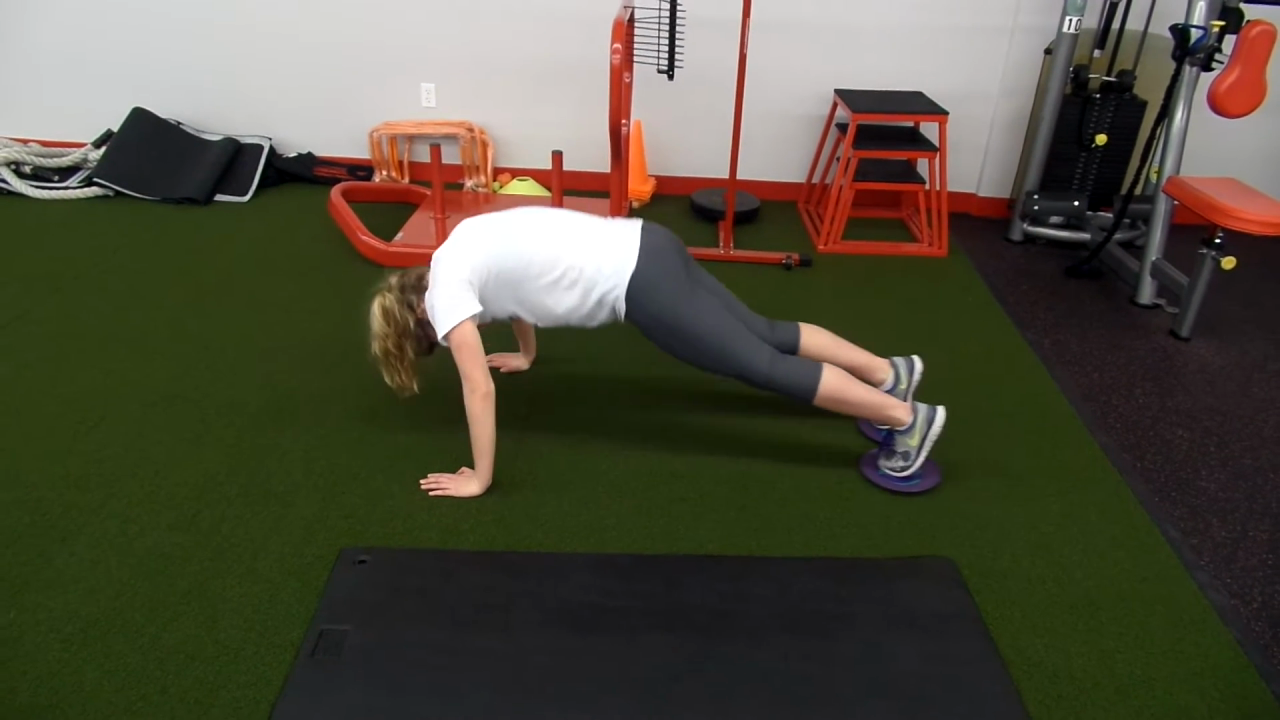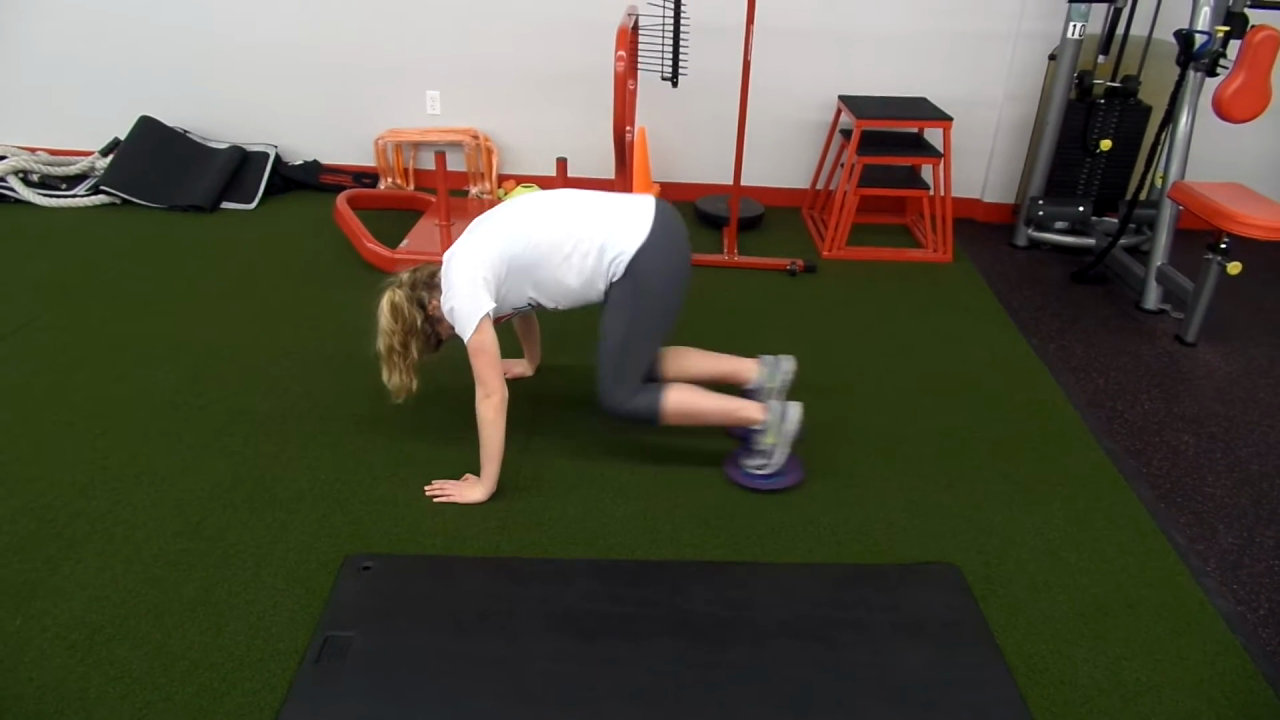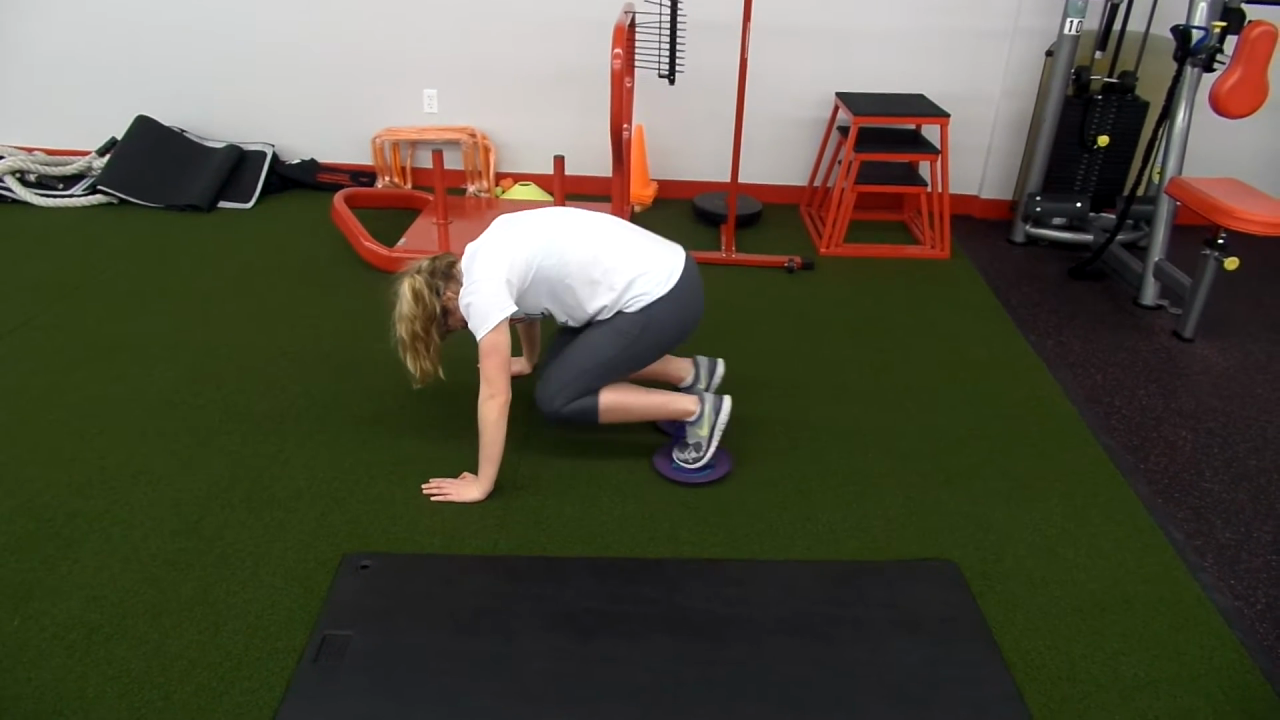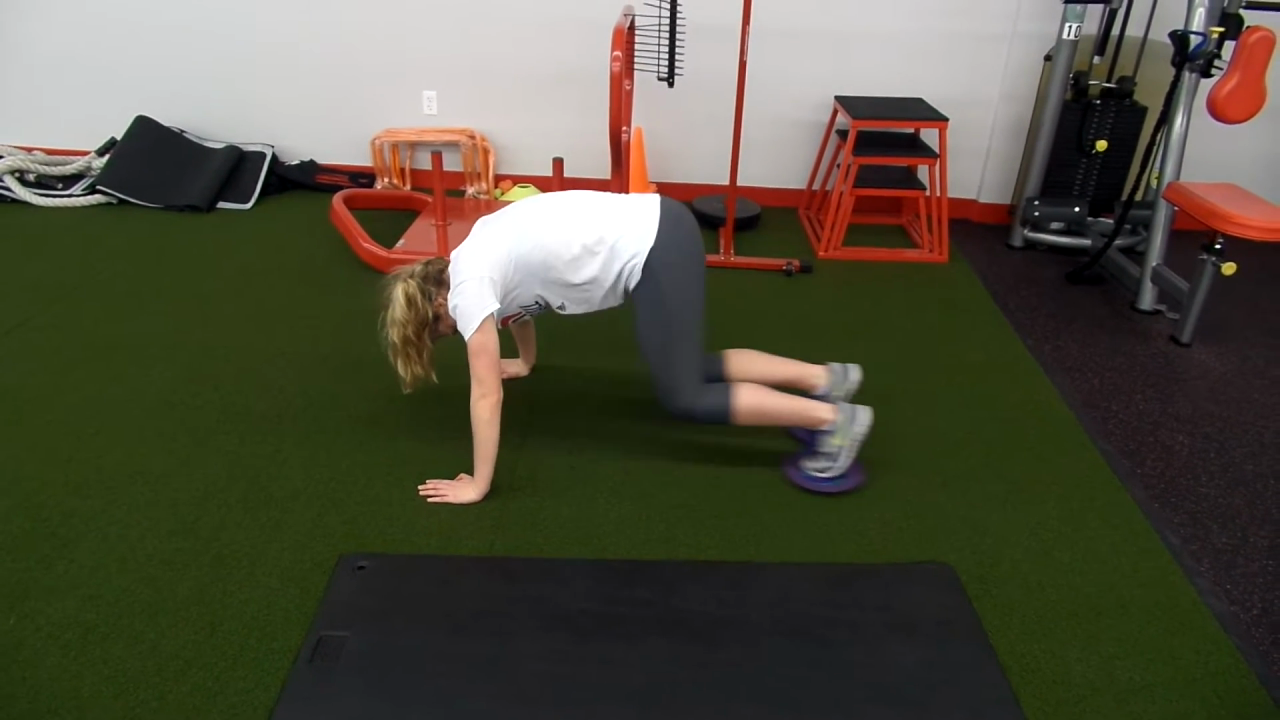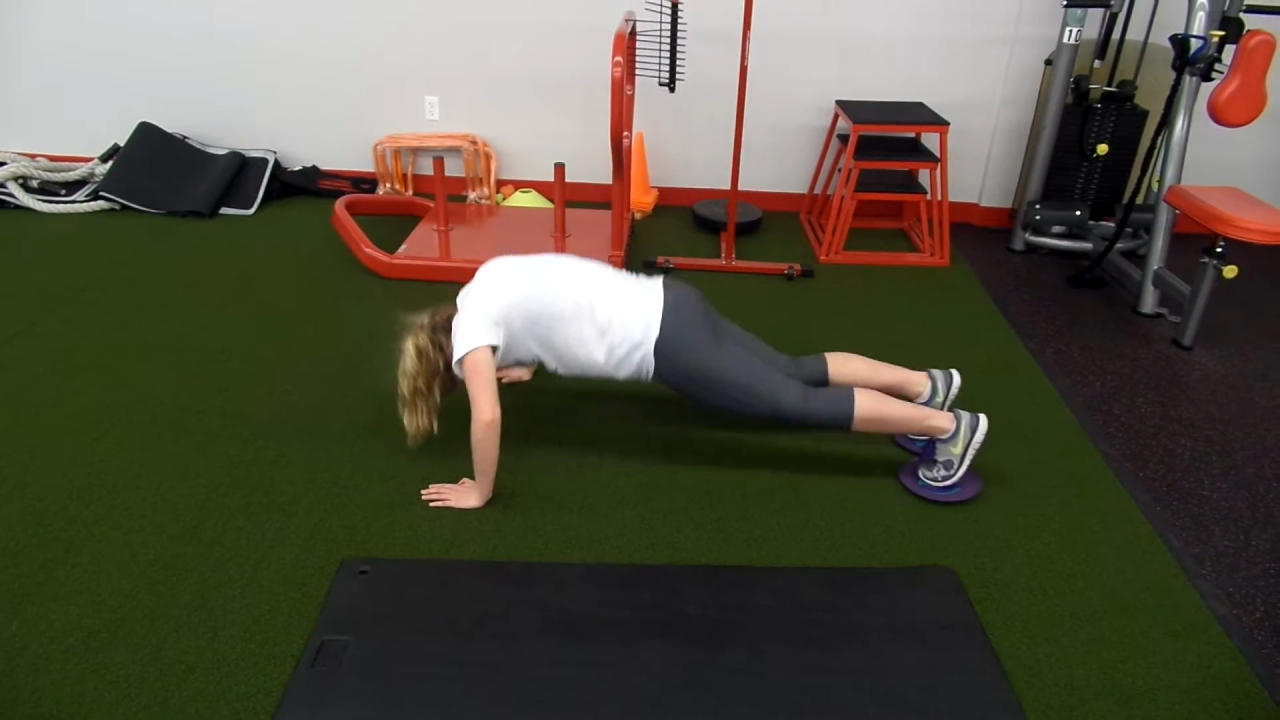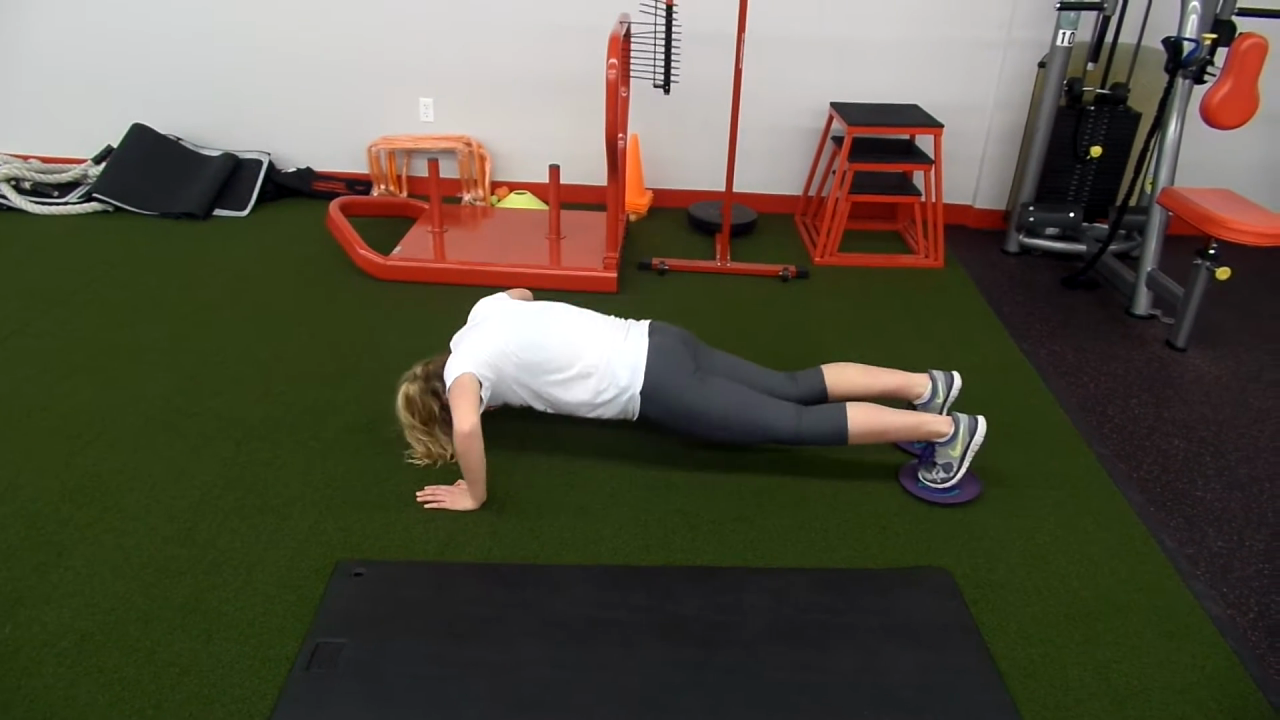
dt=0.4s
person 1, frame 1
left shoulder: (444, 294)
right shoulder: (460, 251)
left elbow: (478, 391)
left wrist: (479, 479)
right wrist: (525, 355)
left hip: (640, 279)
right hip: (646, 244)
left knee: (757, 363)
right knee: (761, 333)
left ankle: (909, 419)
right ankle: (891, 374)
person 1, frame 2
left shoulder: (460, 288)
right shoulder: (467, 258)
left elbow: (490, 393)
left wrist: (485, 485)
right wrist: (530, 360)
left hip: (646, 254)
right hip: (646, 225)
left knee: (620, 397)
right knee: (626, 364)
left ankle: (762, 415)
right ankle: (752, 373)
person 1, frame 3
left shoulder: (480, 289)
right shoulder: (485, 254)
left elbow: (496, 395)
left wrist: (482, 485)
right wrist: (529, 359)
left hip: (661, 298)
right hip: (663, 270)
left knee: (556, 399)
right knee: (563, 365)
left ankle: (694, 409)
right ankle: (690, 372)
person 1, frame 4
left shoulder: (466, 290)
right shoulder: (473, 256)
left elbow: (487, 395)
left wrist: (477, 486)
right wrist: (525, 361)
left hip: (653, 249)
right hip: (656, 223)
left knee: (685, 399)
right knee: (692, 369)
left ankle: (836, 418)
right ankle: (827, 378)
person 1, frame 5
left shoulder: (469, 329)
right shoulder: (487, 280)
left elbow: (486, 416)
left wrist: (480, 492)
right wrist: (528, 360)
left hip: (662, 343)
right hip: (666, 304)
left knee: (793, 401)
right knee: (794, 371)
left ankle: (947, 427)
right ankle: (926, 385)
person 1, frame 6
left shoulder: (462, 369)
right shoulder: (482, 316)
left elbow: (467, 431)
right elbow: (524, 294)
left wrist: (473, 496)
left hip: (654, 382)
right hip: (657, 342)
left knee: (791, 422)
right knee: (791, 387)
left ankle: (945, 429)
right ankle: (929, 386)
